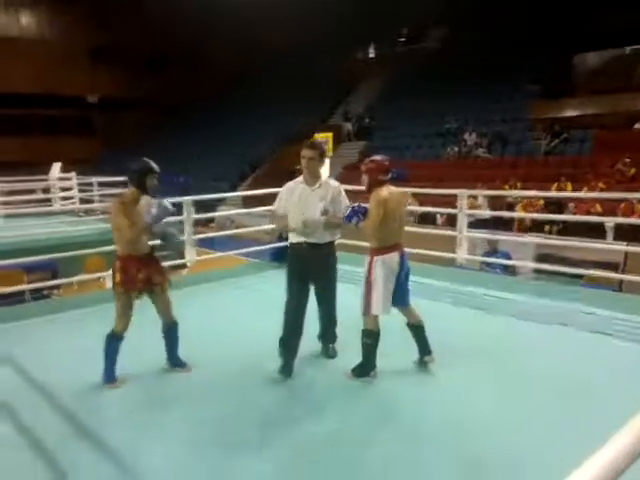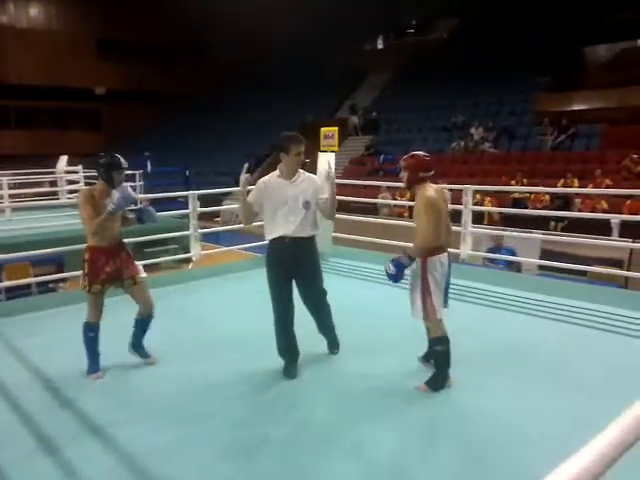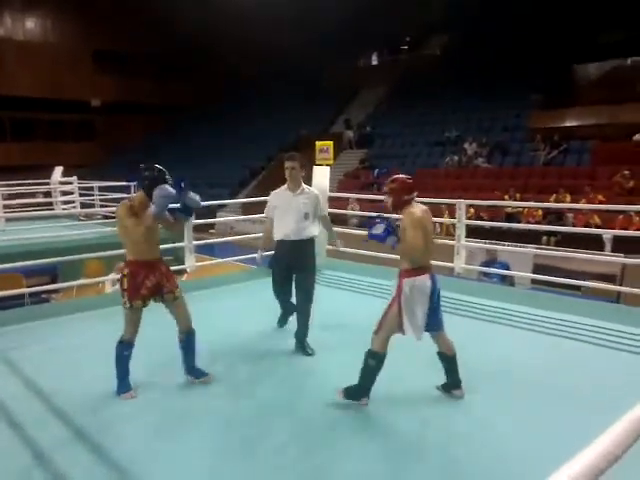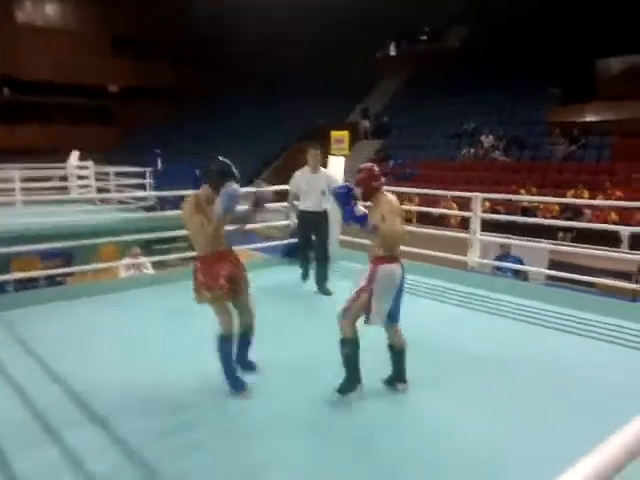
dt=1s
person 1, frame 1
right shoulder: (118, 205)
right elbow: (127, 239)
right wrist: (149, 221)
left hip: (148, 261)
right hip: (128, 265)
left knee: (169, 316)
right knee: (122, 325)
left ankle: (173, 358)
right ankle: (109, 371)
person 1, frame 2
left shoulder: (118, 194)
right shoulder: (86, 196)
right elbow: (92, 229)
left wrist: (139, 217)
right wrist: (112, 208)
left hip: (120, 253)
right hip: (97, 257)
left knee: (147, 305)
right knee: (95, 315)
left ankle: (137, 345)
right ankle: (93, 363)
person 1, frame 3
left shoulder: (157, 205)
right shoulder: (125, 209)
left elbow: (173, 227)
right elbow: (140, 237)
left wrist: (184, 212)
right wrist: (156, 210)
left hip: (159, 267)
right hip: (137, 271)
left knee: (185, 322)
right knee: (131, 333)
left ankle: (191, 369)
right ankle: (122, 383)
person 1, frame 4
left shoulder: (219, 199)
right shoulder: (192, 204)
left elbow: (241, 220)
right elbow: (205, 240)
left wrist: (254, 208)
right wrist: (222, 212)
left hip: (229, 257)
right hip: (209, 265)
left knee: (248, 317)
right knee: (228, 323)
left ankle: (241, 360)
right ankle: (232, 377)
person 2, frame 1
left shoulder: (378, 195)
right shoulder: (399, 194)
left elbow: (371, 230)
left wrist: (356, 219)
right wrist: (366, 215)
left hip: (382, 258)
right hip: (398, 254)
left knee: (370, 312)
right knee: (405, 306)
left ankle: (368, 365)
right ankle: (425, 353)
person 2, frame 2
left shoulder: (424, 196)
right shoulder: (436, 191)
left elbow: (427, 236)
right elbow: (446, 227)
left wrist: (406, 258)
left hip: (430, 260)
right hip: (440, 256)
left knee: (431, 318)
right knee: (433, 313)
left ankle: (442, 374)
right ankle: (433, 354)
person 2, frame 3
left shoulder: (412, 215)
right shoulder: (420, 210)
left elbow: (415, 252)
left wrist: (391, 238)
right wrist: (397, 230)
left hip: (412, 281)
right hip: (427, 278)
left knee: (381, 335)
right knee: (438, 333)
left ankle: (361, 391)
right ankle: (454, 384)
person 2, frame 4
left shoulder: (388, 203)
right shoulder: (378, 203)
left elbow: (395, 236)
right elbow: (374, 230)
left wrist: (366, 221)
right wrist: (350, 207)
left hip: (384, 269)
right hip: (391, 268)
left knee: (346, 318)
right knee: (391, 324)
left ankle: (352, 378)
right ankle: (399, 377)
person 3, frame 1
left shoulder: (334, 188)
right shoulder: (290, 188)
left elbow: (343, 220)
right elbow: (278, 221)
left wrist: (321, 221)
right wrist: (293, 226)
left hip: (324, 250)
right hip: (298, 251)
left knee: (326, 300)
right knee: (294, 305)
left ankle: (328, 340)
right ankle: (287, 357)
person 3, frame 2
left shoulder: (312, 182)
right shoulder: (265, 184)
left elbow: (330, 214)
right elbow: (247, 219)
left wrist: (332, 190)
right wrist: (243, 191)
left hip: (305, 247)
right hip: (278, 249)
left knee: (316, 299)
right knee: (281, 307)
left ankle: (331, 337)
right ankle: (290, 358)
person 3, frame 3
left shoulder: (313, 195)
right shoulder: (276, 196)
left elbow: (324, 219)
right elbow: (270, 225)
left wrist: (334, 239)
right wrist: (262, 249)
left hip: (305, 247)
right hip: (282, 247)
left knee: (305, 295)
right knee: (280, 289)
left ankle: (301, 338)
right ankle: (288, 309)
person 3, frame 4
left shoulder: (327, 176)
right shoulder: (299, 175)
right elbow: (291, 197)
right wrist: (293, 212)
left hip: (321, 215)
right hip: (304, 214)
left knee: (322, 250)
right knee: (303, 246)
left ankle: (322, 283)
right ankle: (305, 268)
